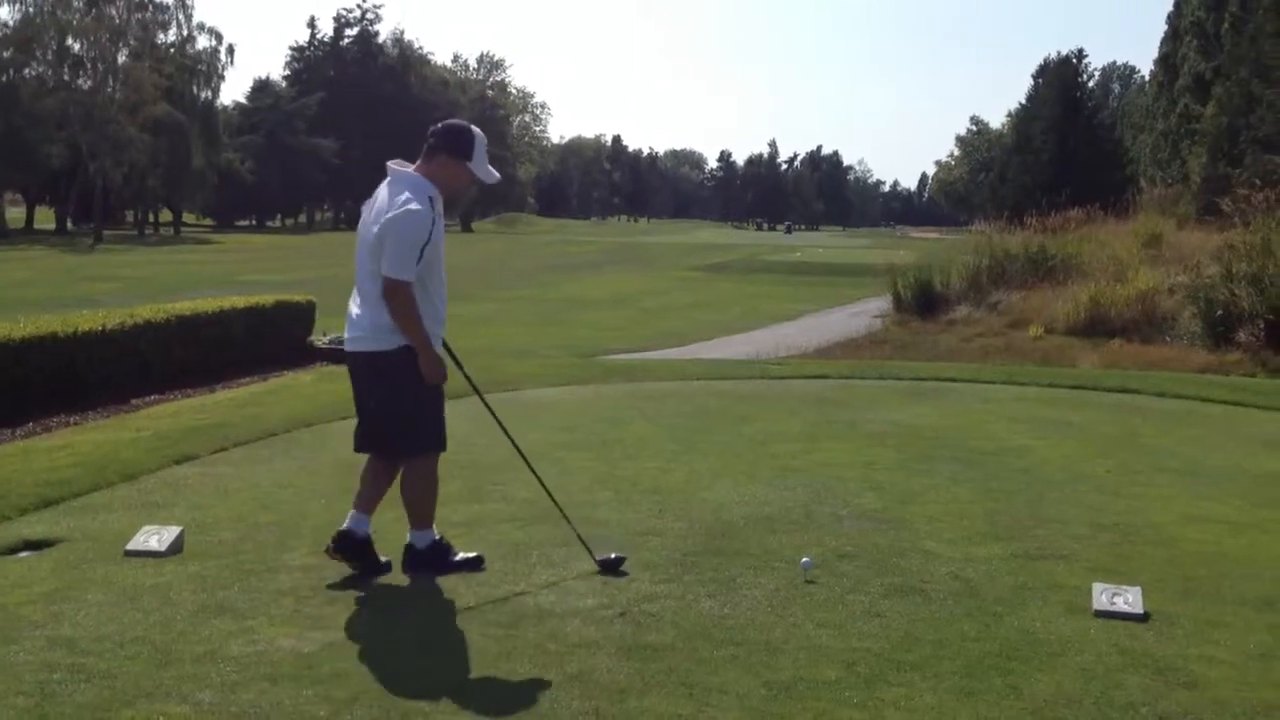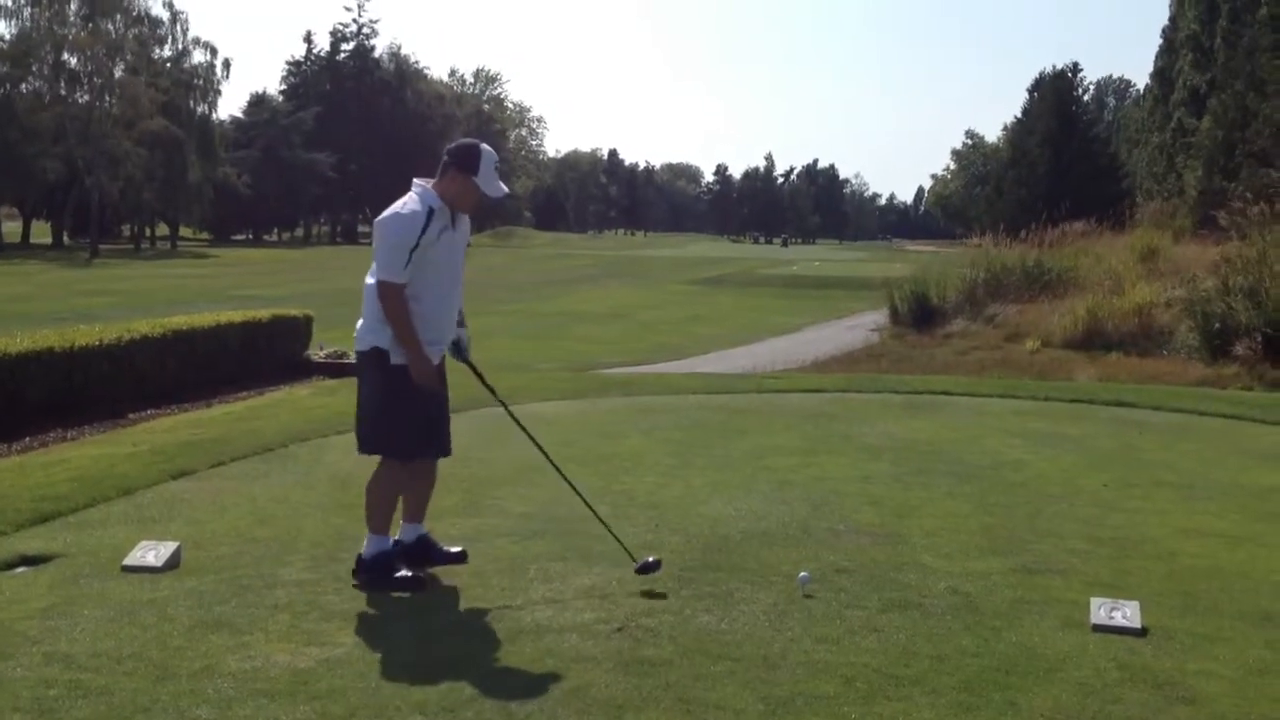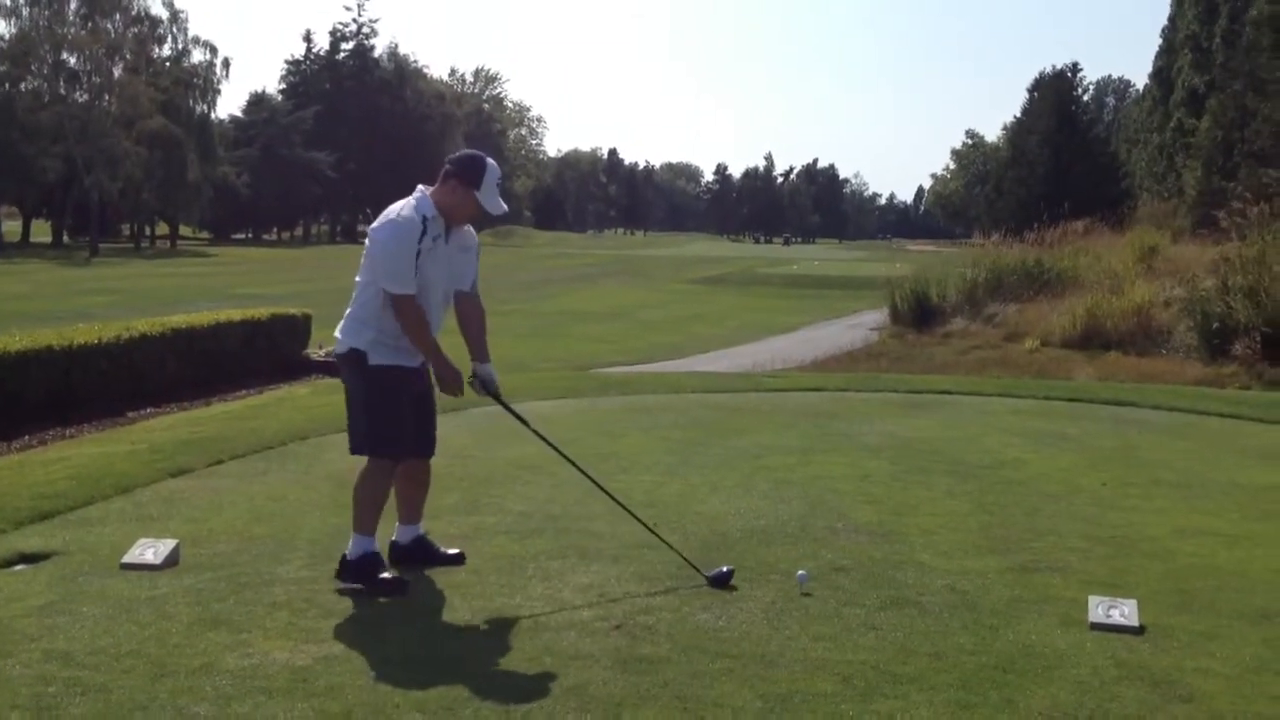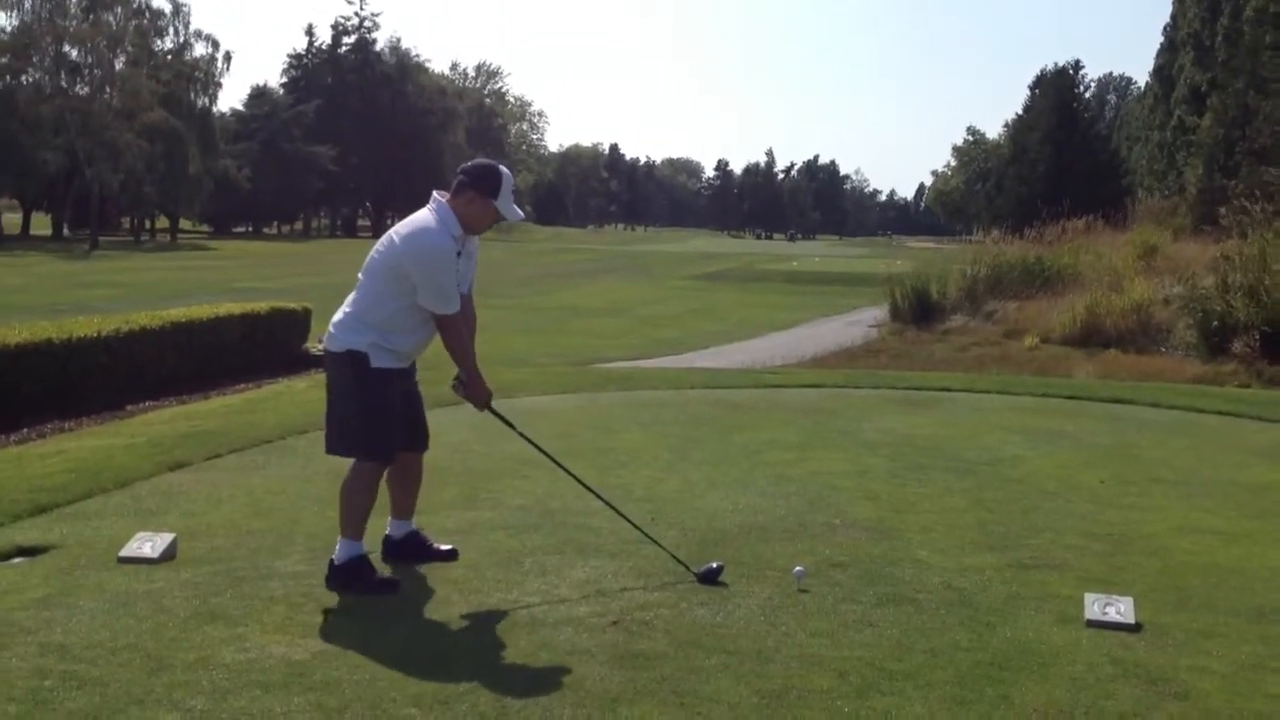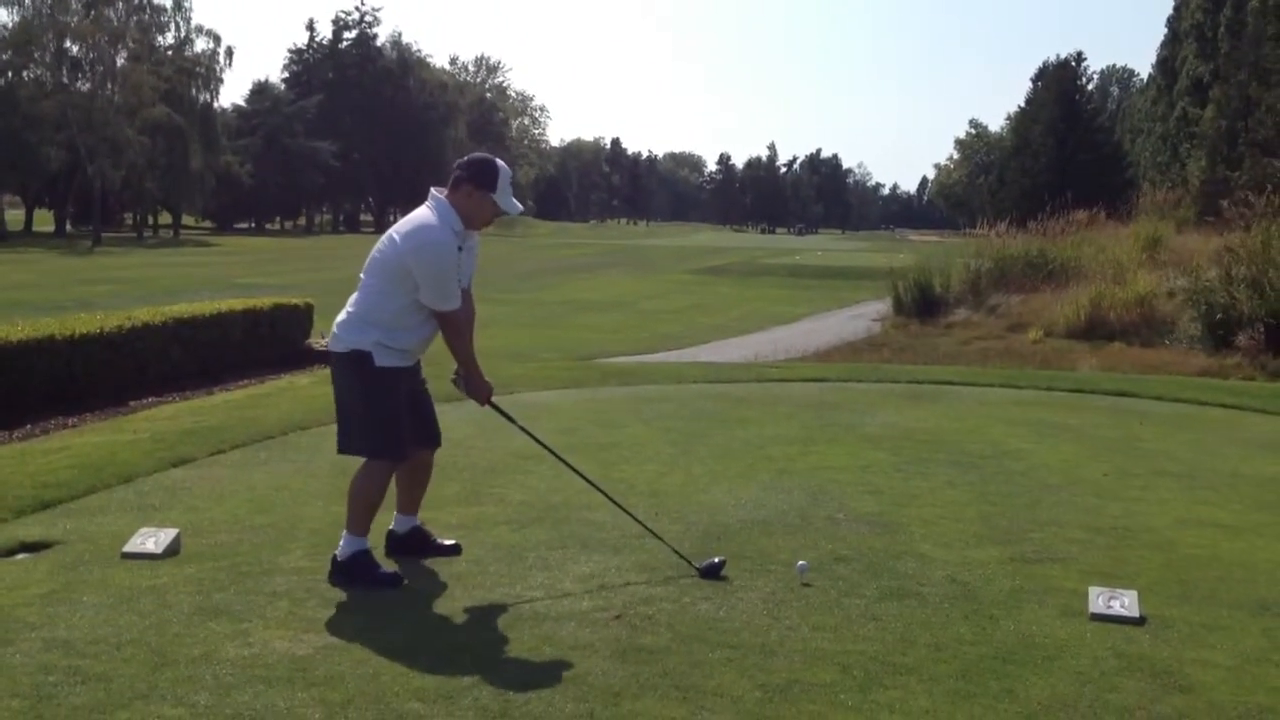
dt=1s
person 1, frame 1
left shoulder: (397, 191)
right shoulder: (415, 211)
right elbow: (396, 290)
right wrist: (427, 351)
left hip: (371, 344)
right hip: (398, 350)
left knee: (389, 448)
right knee: (421, 450)
left ankle: (355, 534)
right ankle: (423, 546)
person 1, frame 2
left shoulder: (459, 219)
right shoulder: (406, 219)
right elbow: (390, 294)
left wrist: (457, 327)
right wrist: (414, 357)
left hip: (429, 354)
right hip: (392, 356)
left knee: (427, 453)
right knee: (398, 456)
left ankle: (412, 539)
right ankle: (374, 555)
person 1, frame 3
left shoulder: (463, 236)
right shoulder: (401, 225)
left elbow: (468, 301)
right elbow: (404, 305)
left wrist: (483, 364)
right wrist: (442, 364)
left hip: (411, 357)
right hip: (371, 352)
left knee: (418, 454)
right knee: (386, 455)
left ankle: (409, 539)
right ankle: (359, 556)
person 1, frame 4
left shoulder: (461, 235)
right shoulder: (431, 241)
left elbow: (465, 309)
right elbow: (448, 323)
left wrist: (469, 374)
right wrist: (474, 380)
left hip: (392, 353)
right hip: (360, 353)
left knee: (411, 447)
right knee: (373, 457)
left ankle: (401, 535)
right ankle: (346, 560)
person 1, frame 5
left shoulder: (459, 230)
right shoulder: (431, 238)
left elbow: (463, 304)
right elbow: (449, 319)
left wrist: (466, 370)
right wrist: (475, 377)
left hip: (397, 353)
right hip: (364, 352)
left knee: (422, 445)
right knee: (385, 455)
left ankle: (405, 531)
right ankle: (350, 556)
